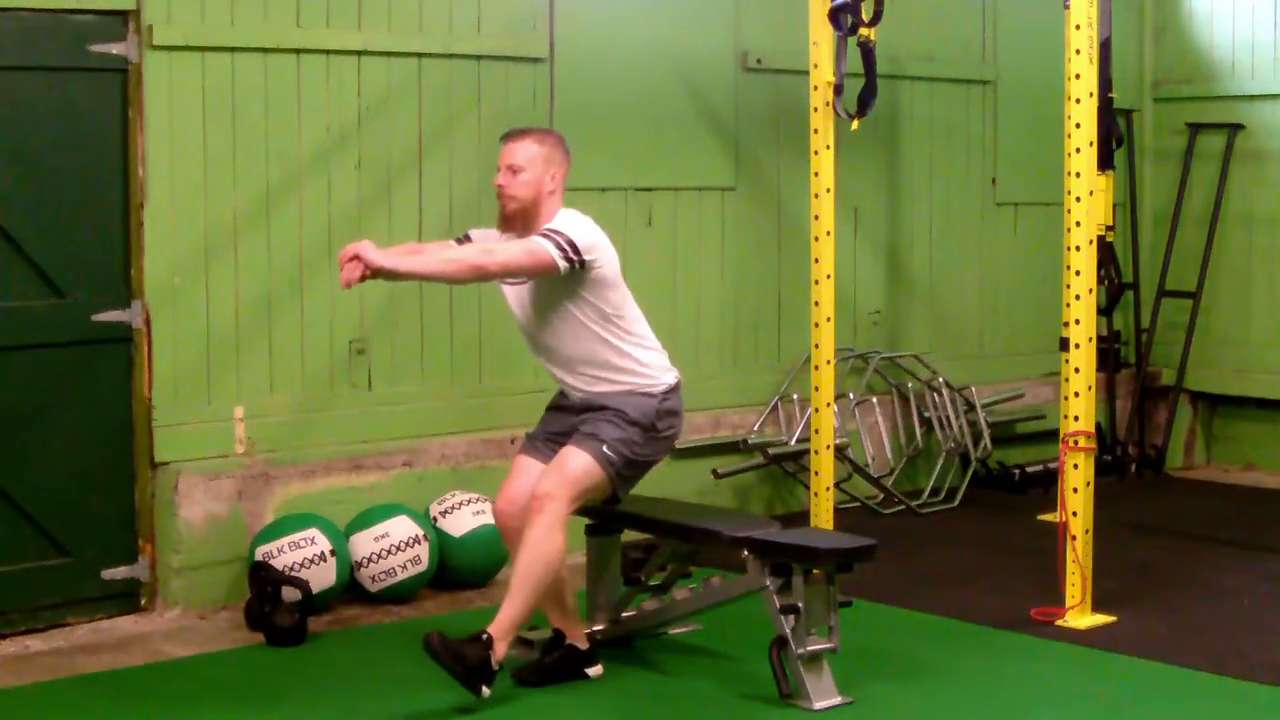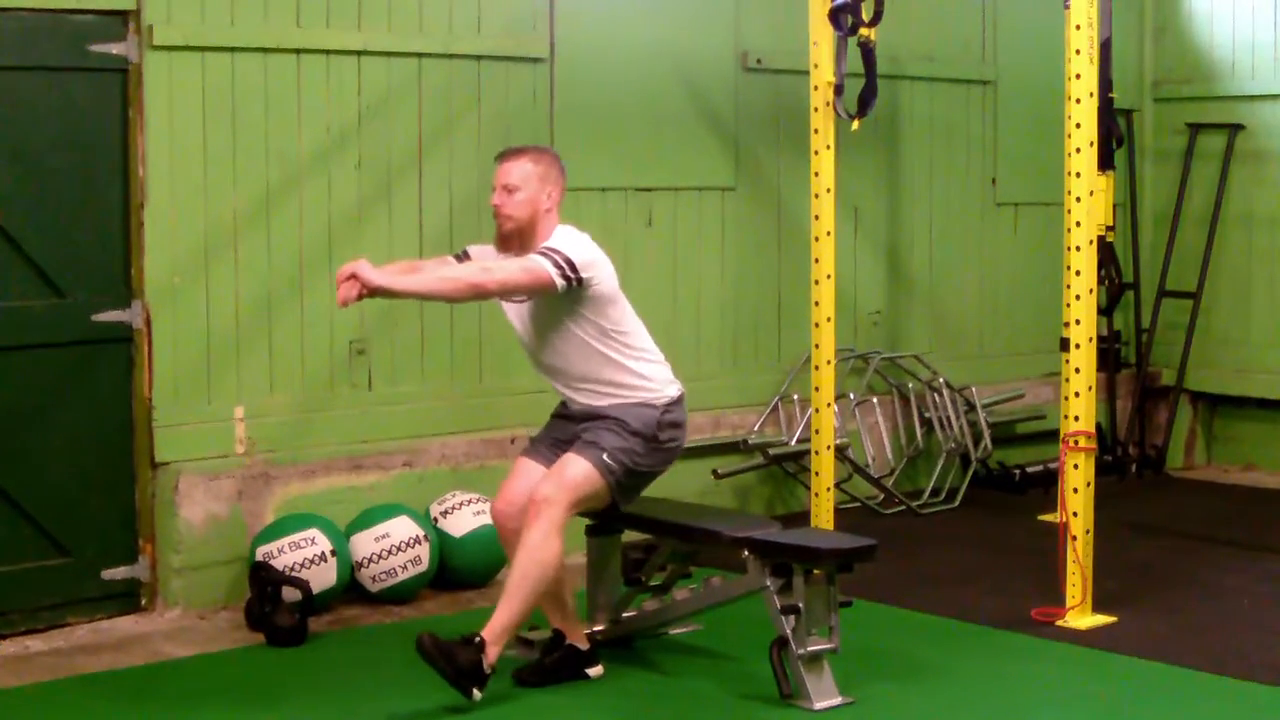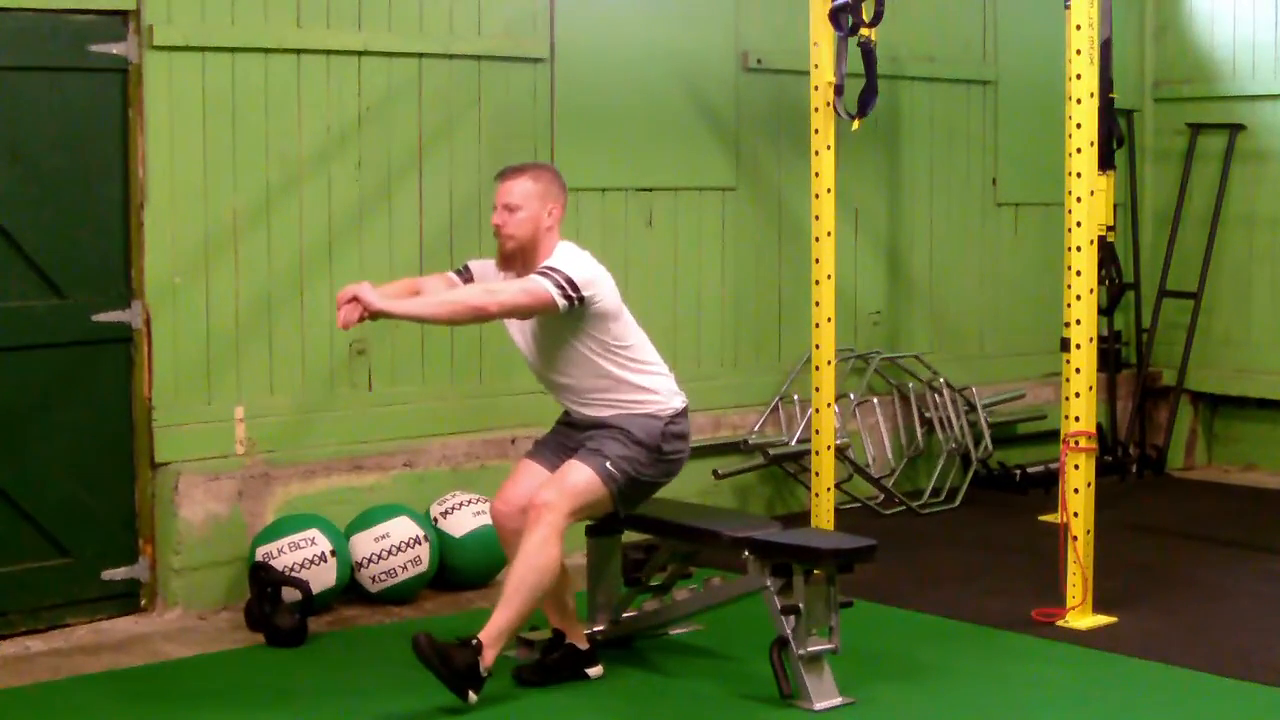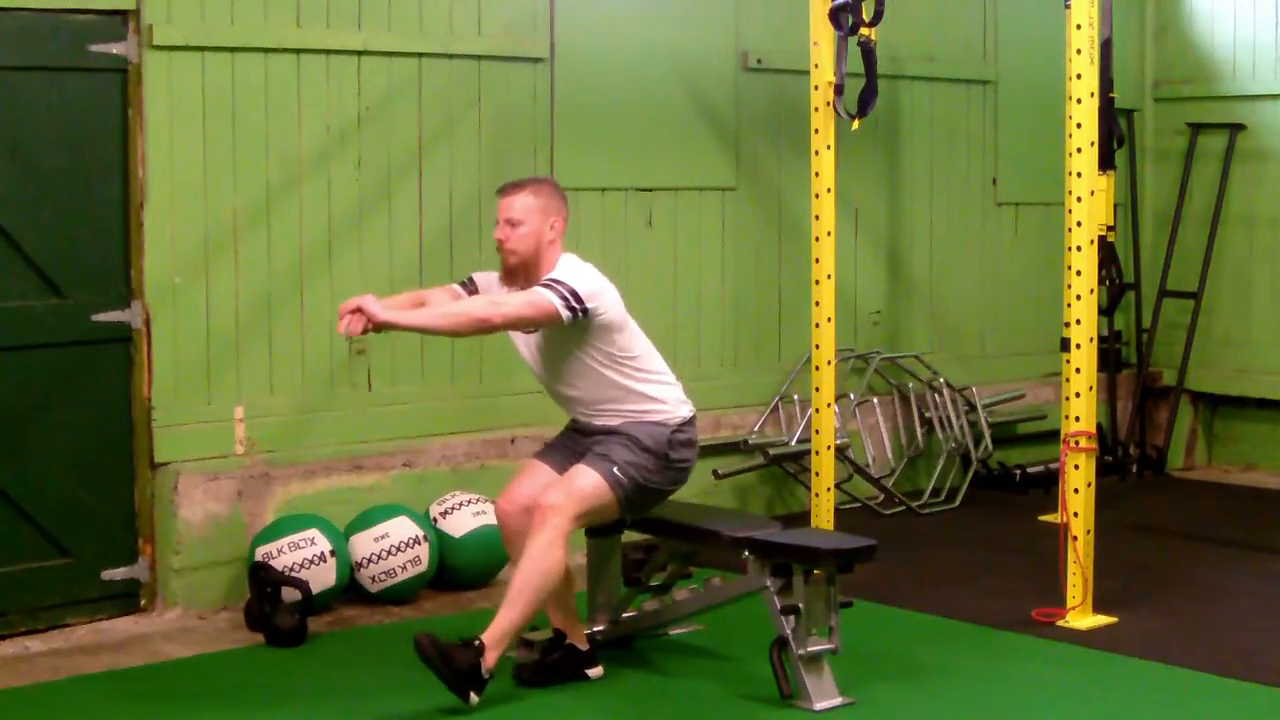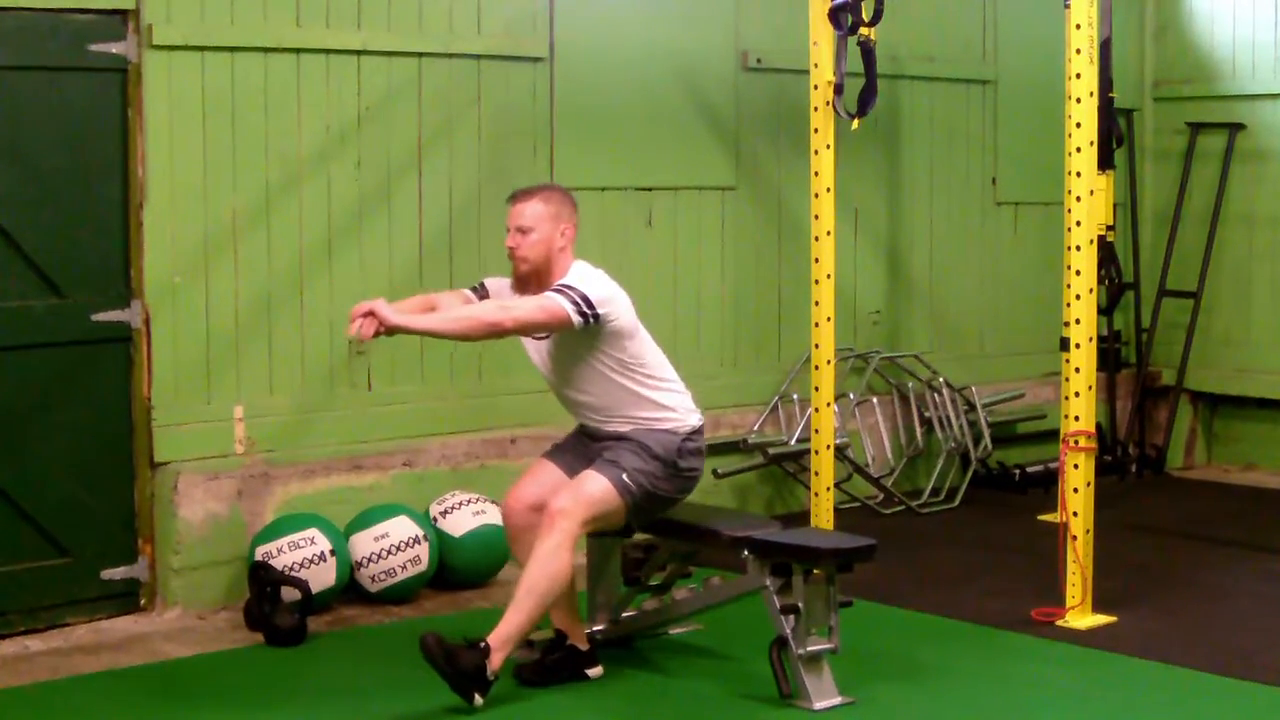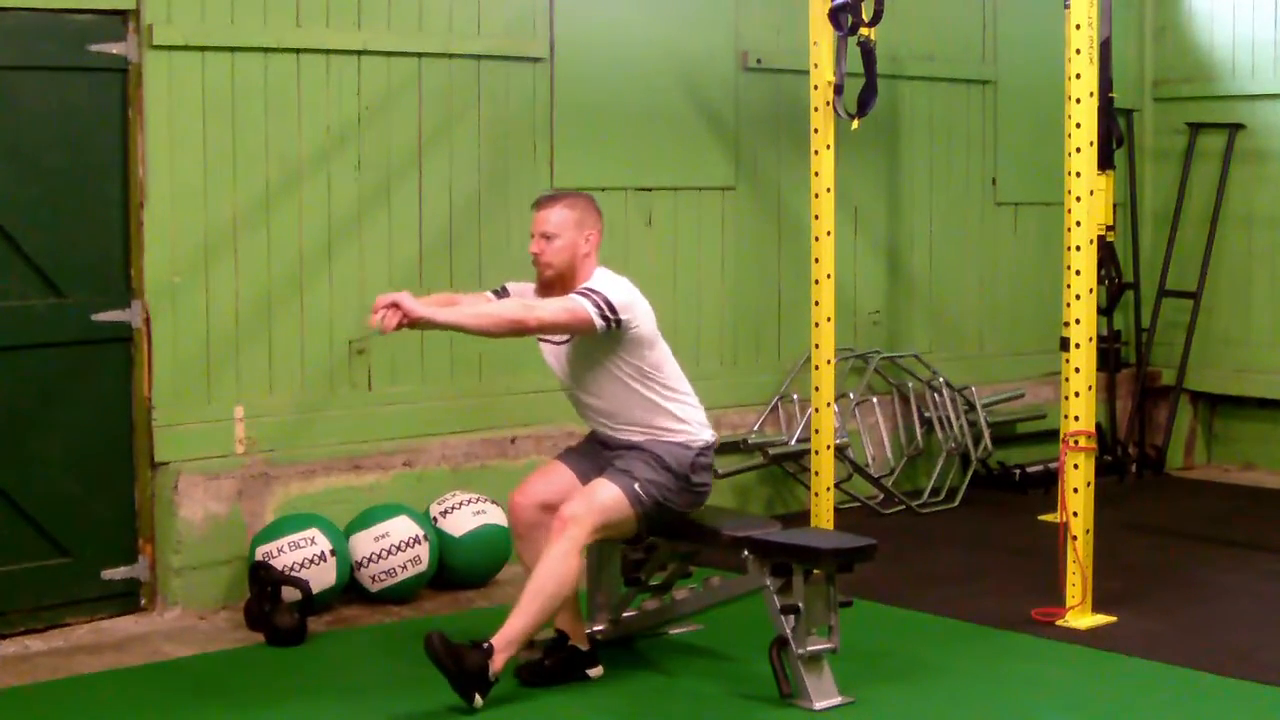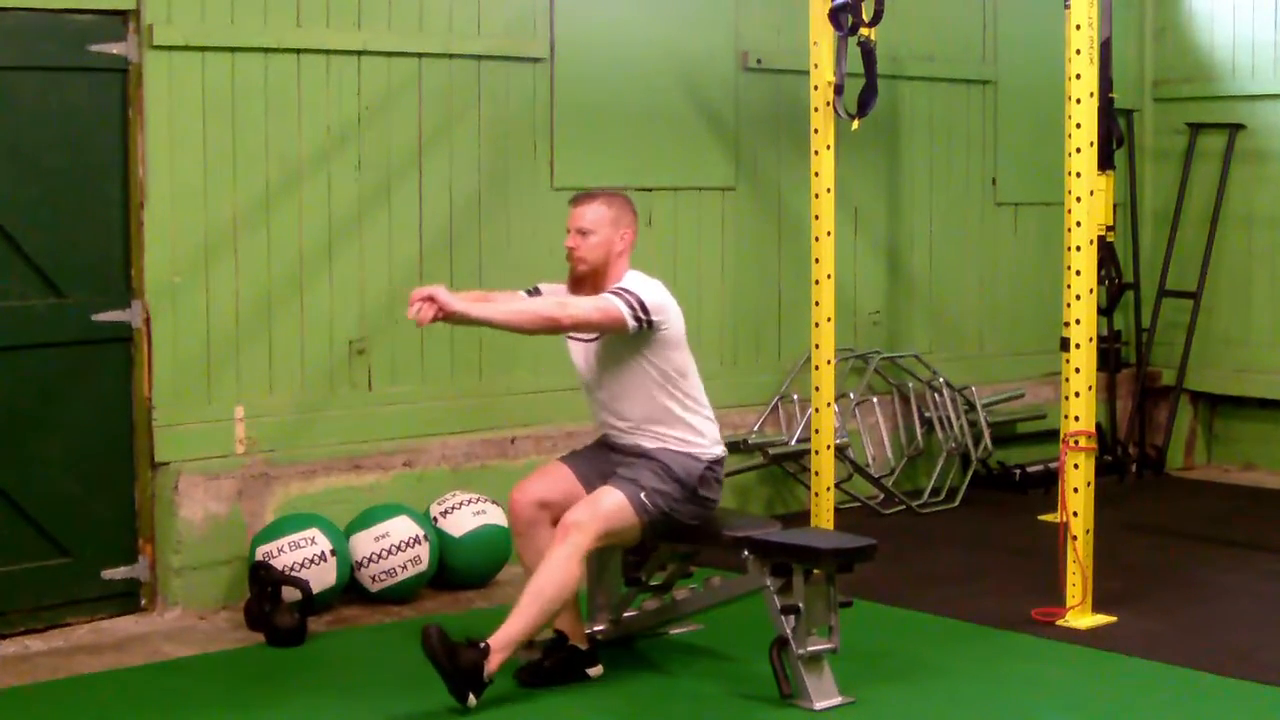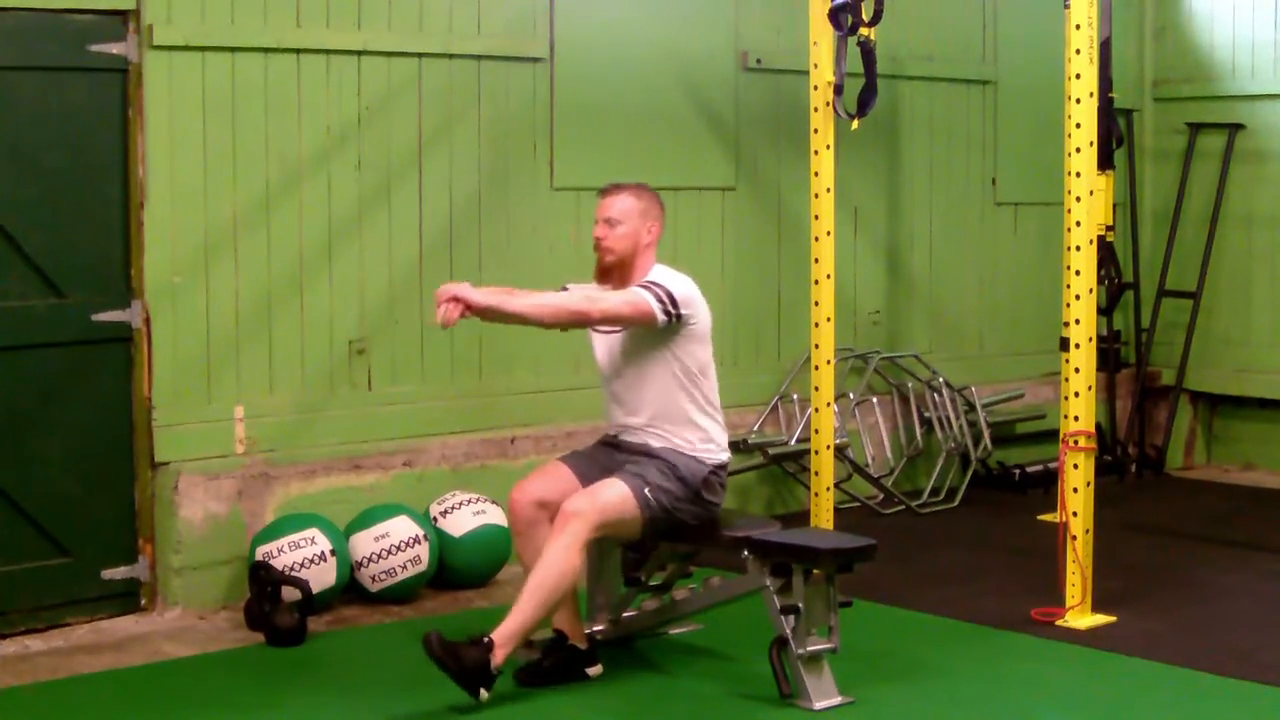
dt=0.2s
person 1, frame 1
left shoulder: (575, 235)
right shoulder: (503, 238)
left elbow: (484, 265)
right elbow: (430, 250)
left wrist: (385, 261)
right wrist: (378, 259)
left hip: (641, 402)
right hip: (580, 399)
left knee: (549, 497)
right knee: (512, 509)
left ankle: (490, 650)
right ankle: (573, 645)
person 1, frame 2
left shoulder: (572, 253)
right shoulder: (500, 255)
left elbow: (481, 285)
right elbow: (428, 268)
left wrist: (384, 283)
right wrist: (374, 278)
left hip: (644, 414)
right hip: (582, 409)
left knee: (548, 502)
right knee: (510, 510)
left ankle: (483, 653)
right ankle: (574, 645)
person 1, frame 3
left shoulder: (573, 270)
right shoulder: (501, 271)
left elbow: (486, 306)
right elbow: (431, 285)
left wrist: (387, 306)
right wrist: (375, 297)
left hip: (649, 425)
right hip: (588, 419)
left knee: (549, 506)
right knee: (510, 510)
left ankle: (479, 656)
right ankle: (573, 645)
person 1, frame 4
left shoulder: (575, 283)
right shoulder: (504, 283)
left elbow: (490, 318)
right elbow: (435, 298)
left wrist: (390, 318)
right wrist: (380, 309)
left hip: (656, 433)
right hip: (596, 426)
left knee: (556, 508)
right knee: (515, 508)
left ankle: (481, 659)
right ankle: (573, 645)
person 1, frame 5
left shoulder: (588, 289)
right shoulder: (514, 289)
left elbow: (502, 322)
right elbow: (445, 302)
left wrist: (401, 322)
right wrist: (389, 312)
left hip: (665, 441)
right hip: (604, 432)
left knee: (565, 512)
right knee: (522, 506)
left ankle: (487, 660)
right ankle: (573, 645)
person 1, frame 6
left shoulder: (611, 295)
right shoulder: (538, 292)
left elbow: (525, 320)
right elbow: (465, 302)
left wrist: (426, 314)
right wrist: (412, 309)
left hip: (676, 455)
right hip: (615, 443)
left knee: (574, 519)
right knee: (528, 504)
left ankle: (489, 661)
right ankle: (575, 644)
person 1, frame 7
left shoulder: (643, 296)
right shoulder: (570, 294)
left elbow: (559, 318)
right elbow: (497, 301)
left wrist: (459, 309)
right wrist: (447, 302)
left hip: (684, 465)
right hip: (622, 449)
left knee: (580, 525)
right knee: (528, 501)
left ankle: (485, 662)
right ankle: (573, 644)
person 1, frame 8
left shoulder: (672, 290)
right shoulder: (597, 292)
left elbow: (591, 311)
right elbow: (525, 300)
left wrist: (485, 301)
right wrist: (473, 301)
left hip: (688, 468)
right hip: (627, 446)
left knee: (578, 514)
right knee: (527, 501)
left ankle: (491, 655)
right ankle: (573, 644)
